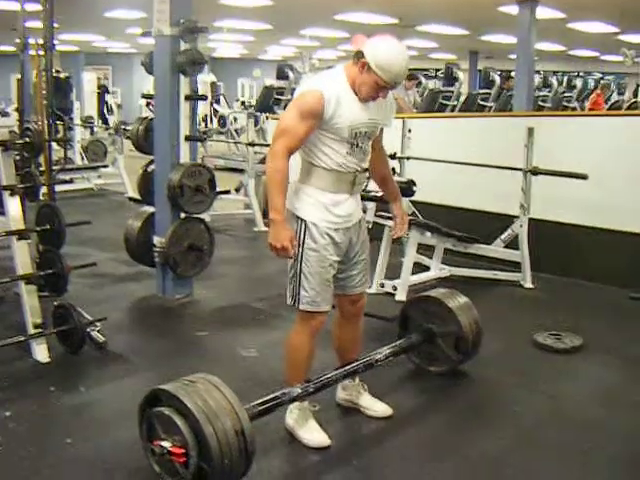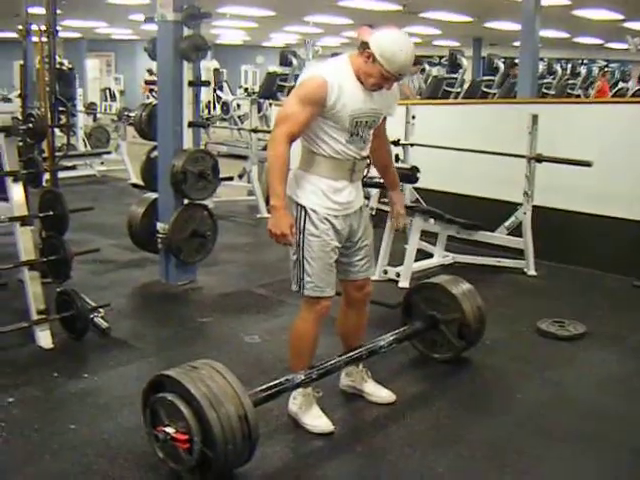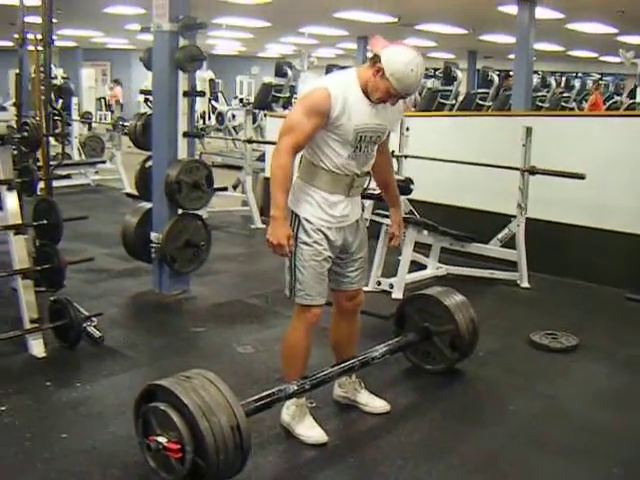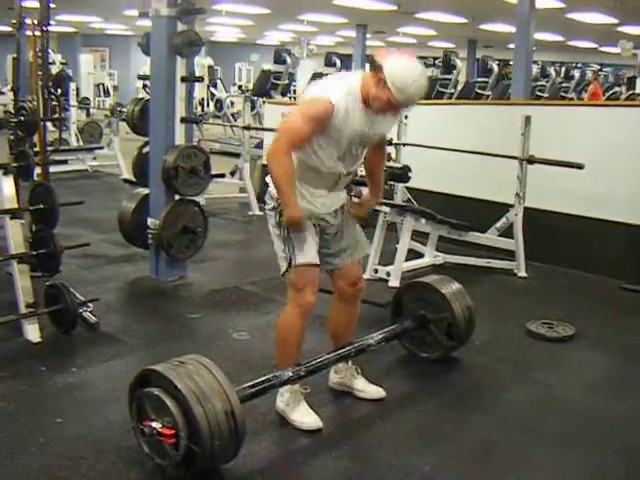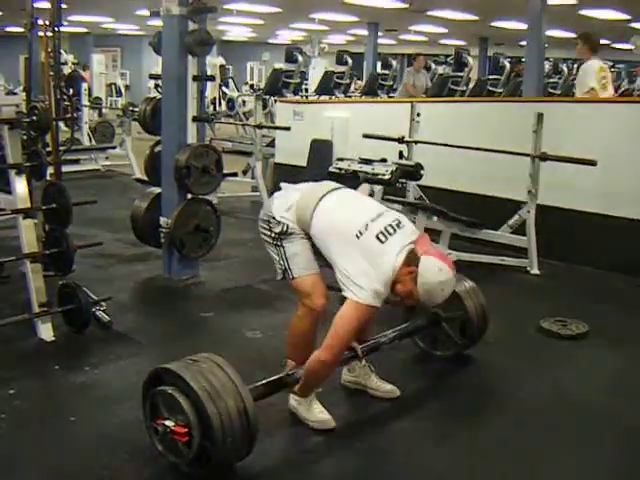
dt=1s
person 1, frame 1
left shoulder: (380, 100)
right shoulder: (319, 93)
right elbow: (278, 153)
left wrist: (395, 200)
right wrist: (278, 220)
left hip: (353, 214)
right hip: (315, 216)
left knee: (353, 306)
right knee: (311, 316)
left ankle: (350, 387)
right ankle: (297, 408)
person 1, frame 2
left shoulder: (385, 90)
right shoulder: (322, 80)
right elbow: (280, 139)
left wrist: (395, 190)
right wrist: (278, 206)
left hip: (354, 202)
right hip: (316, 203)
left knee: (360, 291)
right knee: (317, 302)
left ankle: (354, 373)
right ankle: (301, 395)
person 1, frame 3
left shoulder: (391, 107)
right shoulder: (328, 93)
right elbow: (285, 149)
left wrist: (395, 207)
right wrist: (277, 217)
left hip: (351, 214)
right hip: (312, 215)
left knee: (351, 302)
right knee: (309, 312)
left ankle: (347, 384)
right ankle: (294, 405)
person 1, frame 4
left shoulder: (386, 106)
right shoulder: (329, 100)
right elbow: (279, 149)
left wrist: (375, 193)
right wrist: (291, 206)
left hip: (335, 202)
right hip: (296, 202)
left knee: (351, 286)
right knee: (304, 295)
left ankle: (343, 370)
right ankle: (289, 392)
person 1, frame 5
left shoulder: (412, 239)
right shoulder: (372, 284)
right elbow: (328, 355)
right wrist: (302, 392)
left hip: (318, 199)
right hip: (283, 215)
right knee: (314, 302)
left ankle: (357, 369)
right ankle: (300, 396)
